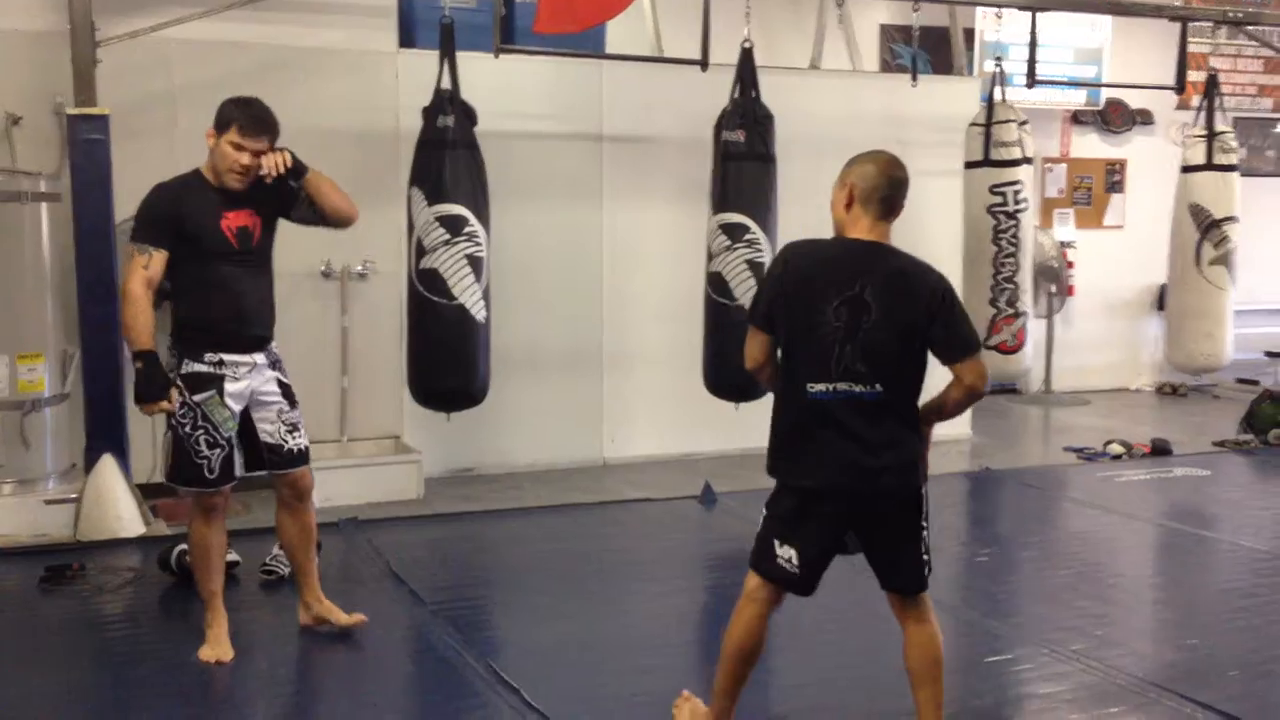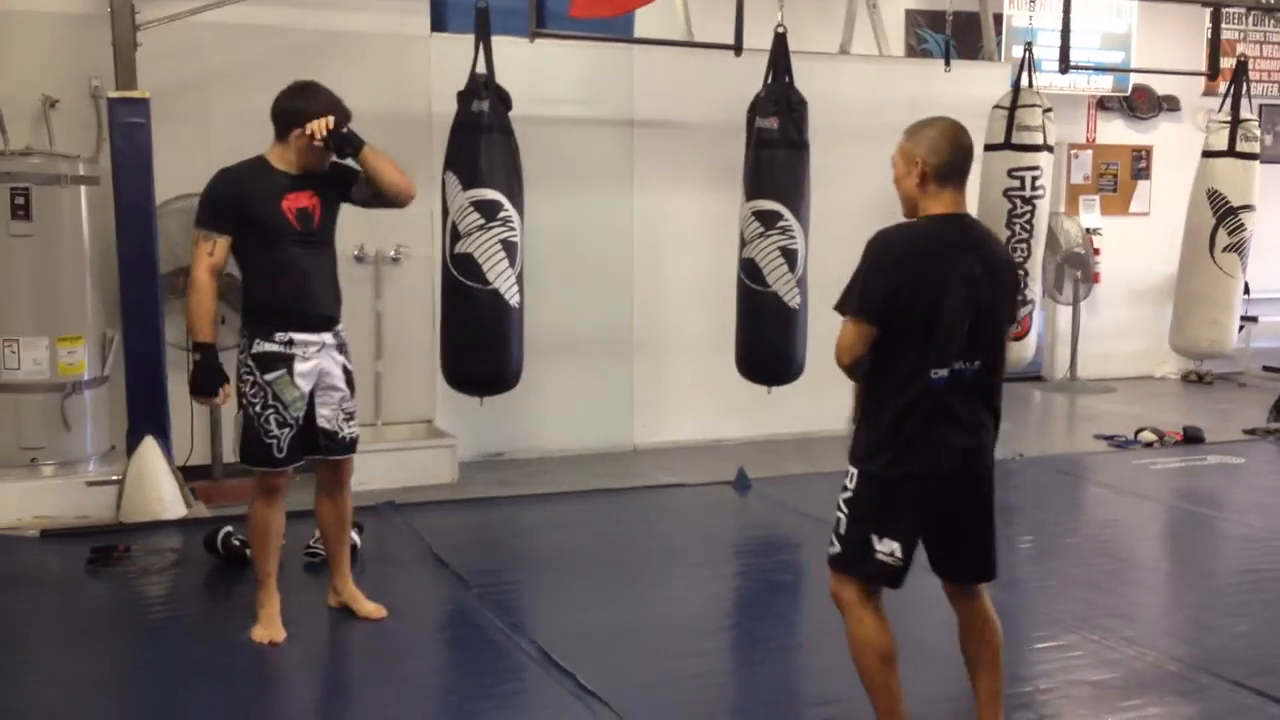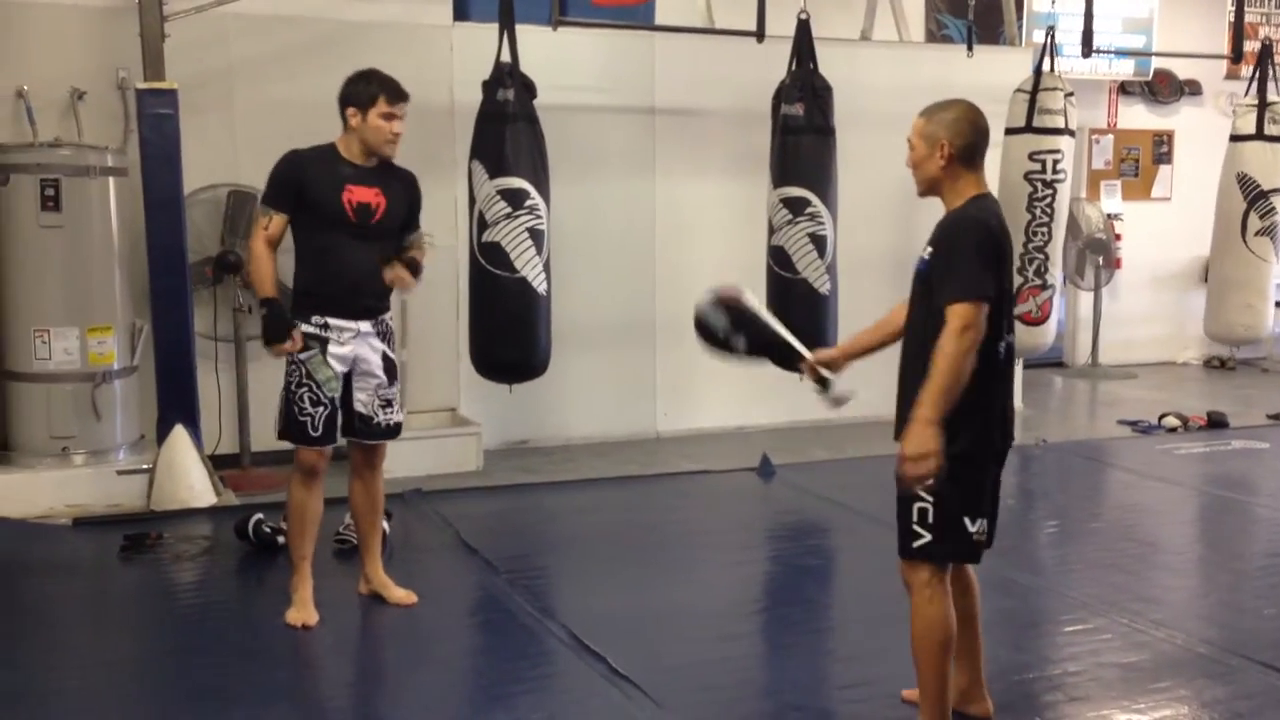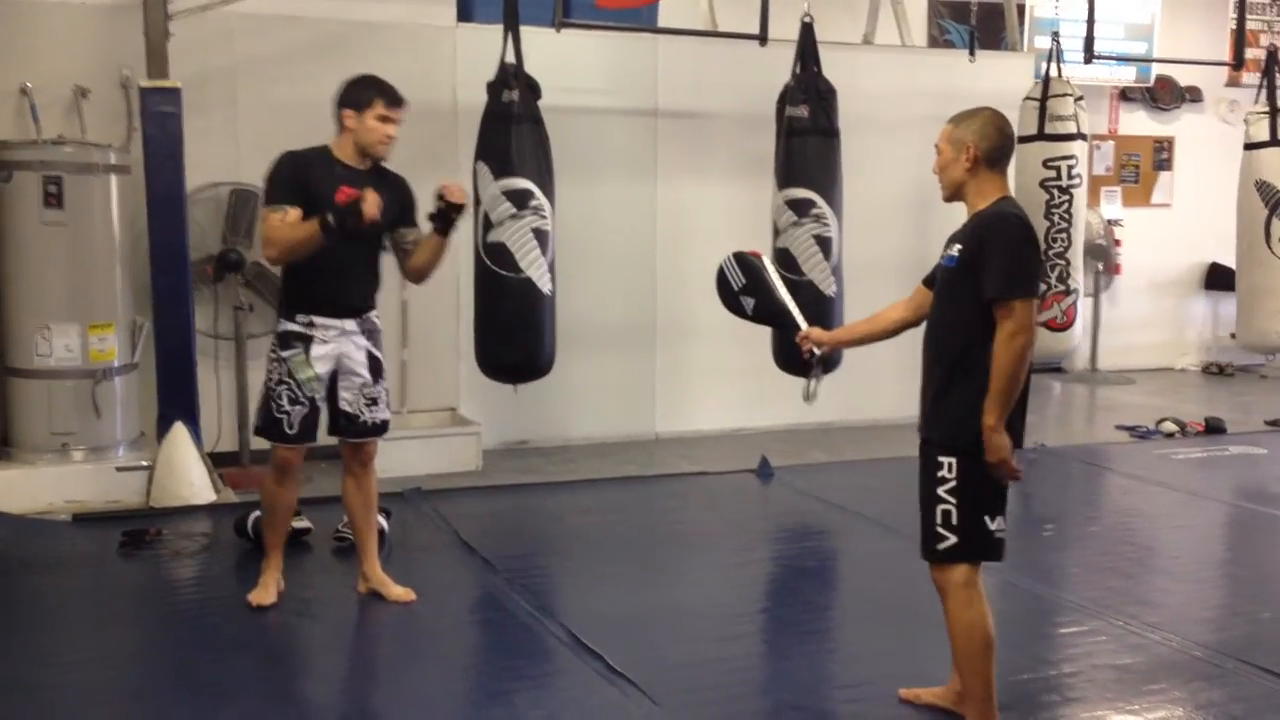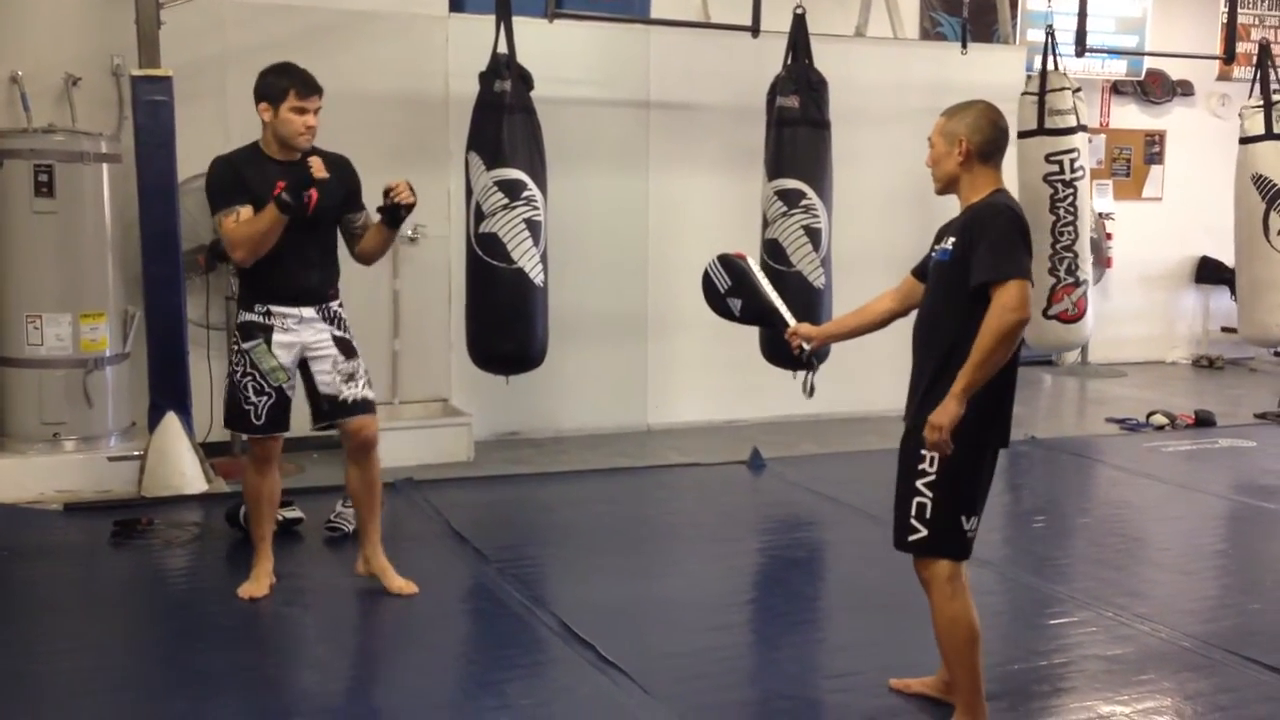
dt=0.5s
person 1, frame 1
left shoulder: (798, 263)
right shoulder: (926, 283)
left elbow: (757, 360)
right elbow: (972, 382)
left hip: (811, 467)
right hip: (893, 471)
left knee: (761, 592)
right knee: (912, 606)
person 1, frame 2
left shoulder: (894, 248)
right shoulder: (996, 254)
left elbow: (850, 353)
left hip: (894, 453)
right hip: (969, 452)
left knee: (851, 588)
right knee: (968, 591)
person 1, frame 3
left shoulder: (970, 227)
right shoulder: (963, 224)
left elbow: (964, 329)
right elbow: (917, 314)
left wrist: (924, 424)
right wrist: (844, 353)
left hip: (959, 436)
right hip: (957, 432)
left knee: (923, 571)
right knee: (948, 562)
person 1, frame 4
left shoulder: (1004, 227)
right shoulder: (972, 231)
left elbow: (1017, 330)
right elbow: (912, 309)
left wrist: (995, 425)
right wrist: (832, 338)
left hip: (970, 433)
right hip: (950, 427)
left knee: (954, 571)
right knee: (958, 562)
person 1, frame 5
left shoulder: (996, 218)
right shoulder: (961, 225)
left elbow: (1012, 311)
right elbow: (899, 299)
left wrist: (956, 399)
right wrist: (821, 333)
left hip: (957, 423)
right hip: (935, 418)
left knee: (938, 562)
right knee: (939, 556)
person 2, frame 1
left shoulder: (267, 193)
right shoulder: (171, 199)
left elbow: (345, 215)
right elbow: (139, 285)
left wrist: (299, 170)
right wrist: (146, 363)
left hip: (263, 363)
right hip: (203, 368)
left knee: (297, 482)
right knee: (210, 499)
left ankle: (313, 600)
right ankle: (216, 622)
person 2, frame 2
left shoulder: (329, 177)
right shoulder: (235, 185)
left elbow: (402, 192)
right elbow: (204, 273)
left wrist: (353, 144)
right wrist: (205, 355)
left hip: (330, 343)
right hip: (273, 349)
left knee: (337, 470)
right knee: (272, 478)
left ankle: (342, 584)
right ankle: (268, 603)
person 2, frame 3
left shoulder: (402, 184)
right shoulder: (301, 168)
left elbow: (411, 250)
right elbow: (262, 243)
left wrist: (408, 268)
right wrist: (273, 308)
left hip: (376, 331)
right hip: (317, 331)
left knee: (370, 455)
right knee: (311, 459)
left ankle: (374, 572)
right ankle: (301, 588)
person 2, frame 4
left shoulder: (394, 188)
right shoulder: (297, 168)
left elbow: (415, 268)
right elbow: (273, 245)
left wrist: (443, 224)
right wrist: (337, 221)
left hip: (360, 330)
right hip: (302, 330)
left knee: (361, 453)
right knee: (286, 456)
left ankle: (370, 569)
right ankle: (271, 569)
person 2, frame 5
left shoulder: (337, 169)
right shoulder: (232, 170)
left elbow: (364, 251)
right elbow: (242, 250)
left wrist: (392, 218)
right wrist: (289, 194)
left hip: (325, 317)
right hip: (264, 321)
left knee: (363, 434)
right knee: (263, 448)
left ankle: (372, 554)
right ankle: (263, 563)
